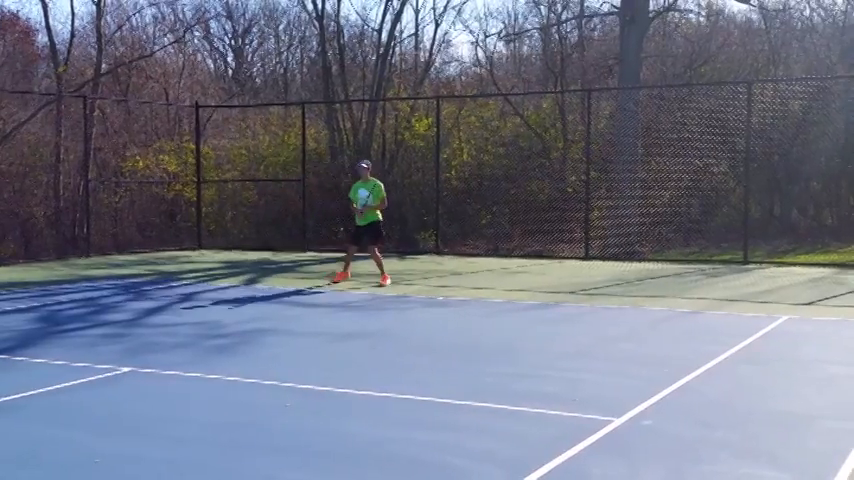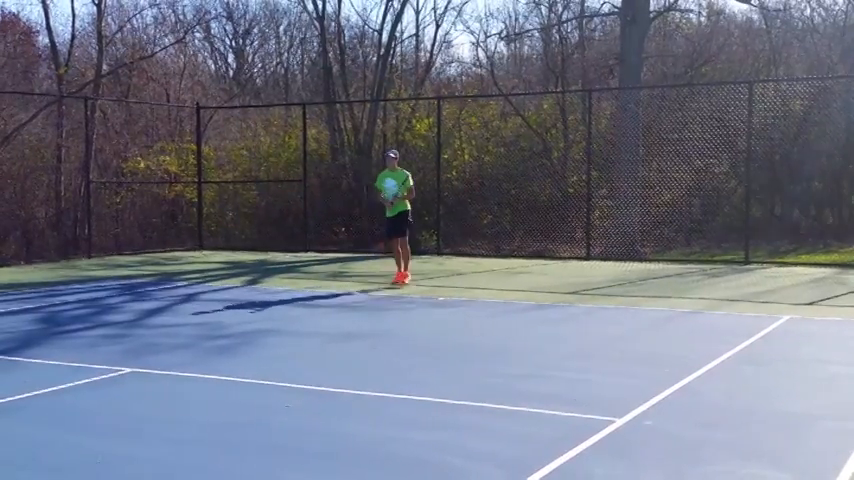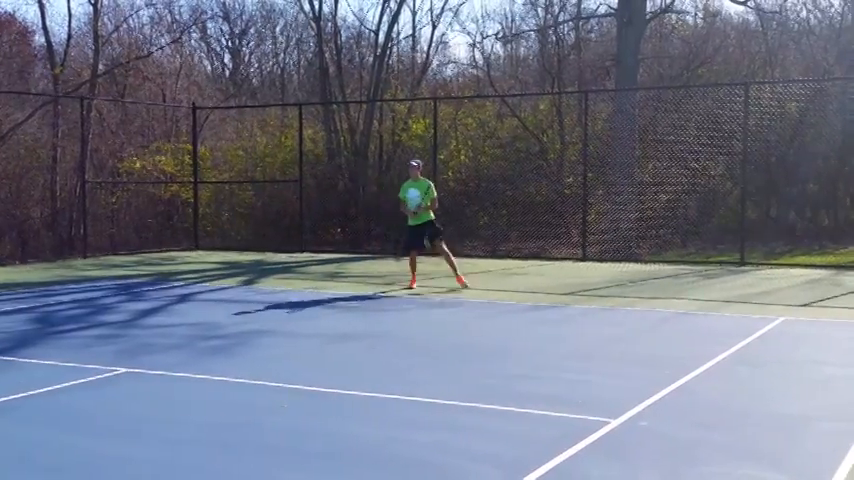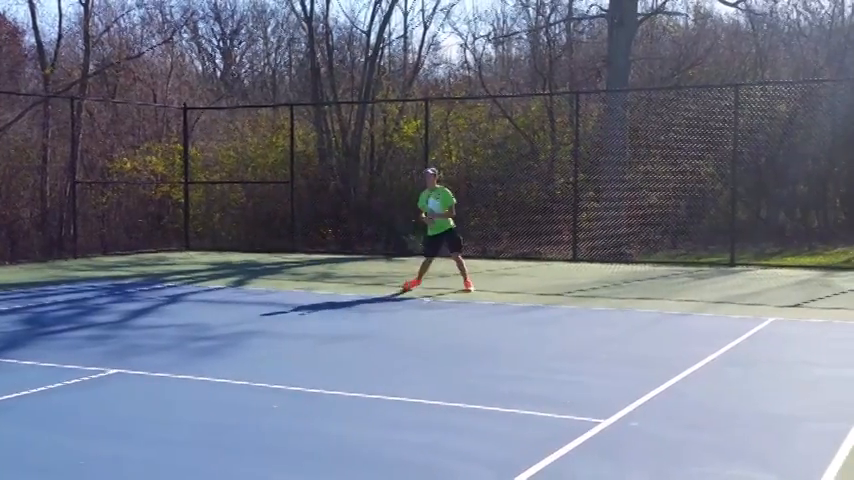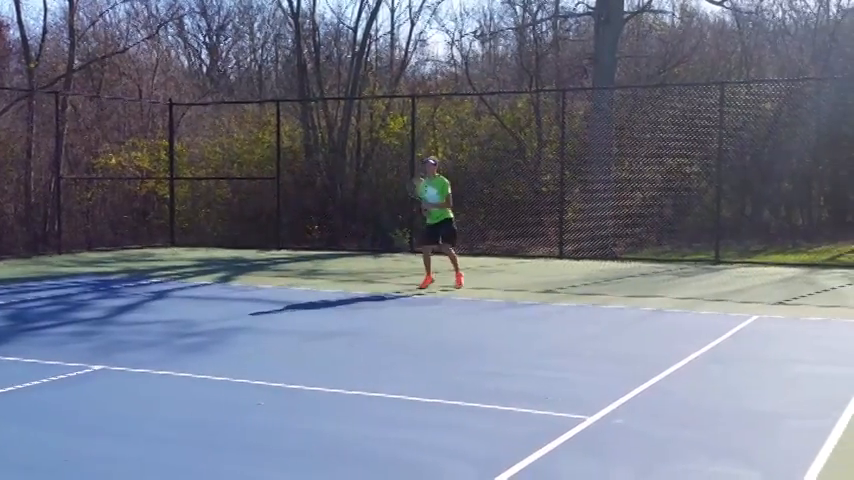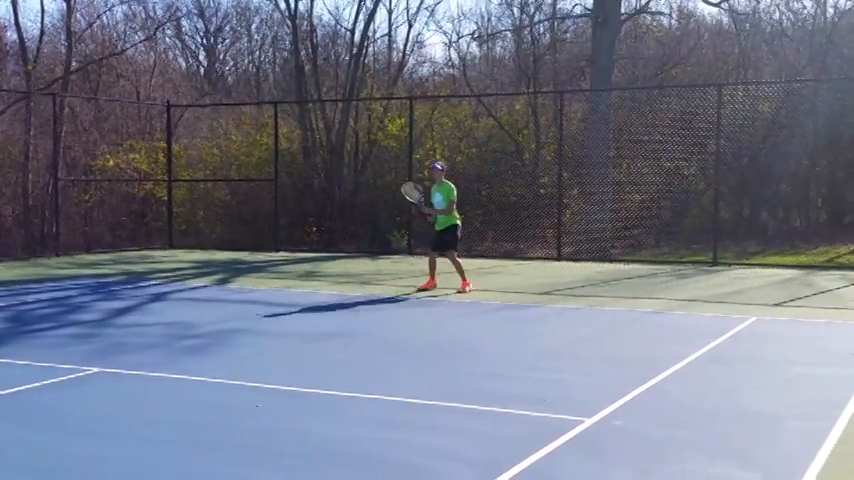
dt=0.2s
person 1, frame 1
left shoulder: (377, 185)
right shoulder: (356, 186)
left elbow: (384, 204)
right elbow: (353, 203)
left wrist: (369, 208)
right wrist: (356, 211)
left hip: (373, 221)
right hip: (360, 222)
left knee: (373, 250)
right knee: (351, 249)
left ankle: (384, 276)
right ankle: (344, 273)
person 1, frame 2
left shoulder: (404, 174)
right shoulder: (382, 176)
left elbow: (412, 194)
right elbow: (380, 194)
left wrist: (399, 199)
right wrist: (385, 201)
left hip: (403, 211)
right hip: (390, 213)
left knee: (403, 242)
right knee: (394, 243)
left ankle: (405, 273)
right ankle: (400, 271)
person 1, frame 3
left shoulder: (428, 184)
right shoulder: (405, 186)
left elbow: (435, 205)
right elbow: (402, 206)
left wrist: (422, 209)
right wrist: (408, 212)
left hip: (428, 220)
right hip: (413, 223)
left knee: (442, 248)
right knee: (412, 253)
left ankle: (458, 276)
right ankle: (413, 278)
person 1, frame 4
left shoulder: (445, 192)
right shoulder: (424, 195)
left elbow: (452, 213)
right elbow: (421, 213)
left wrist: (438, 215)
right wrist: (426, 219)
left hip: (448, 229)
right hip: (433, 231)
left knee: (456, 256)
right knee: (428, 259)
left ankle: (467, 281)
right ankle: (417, 280)
person 1, frame 5
left shoulder: (443, 182)
right shoulder: (423, 183)
left elbow: (448, 203)
left wrist: (432, 205)
right wrist: (424, 209)
left hip: (445, 219)
right hip: (431, 221)
left knee: (447, 249)
right knee: (425, 249)
left ankle: (459, 274)
right ankle: (429, 276)
person 1, frame 6
left shoulder: (450, 188)
right shoulder: (434, 188)
left elbow: (450, 210)
left wrist: (432, 211)
right wrist: (430, 214)
left hip: (452, 225)
right hip: (439, 226)
left knee: (451, 255)
right knee: (432, 254)
left ankle: (465, 282)
right ankle: (432, 281)
